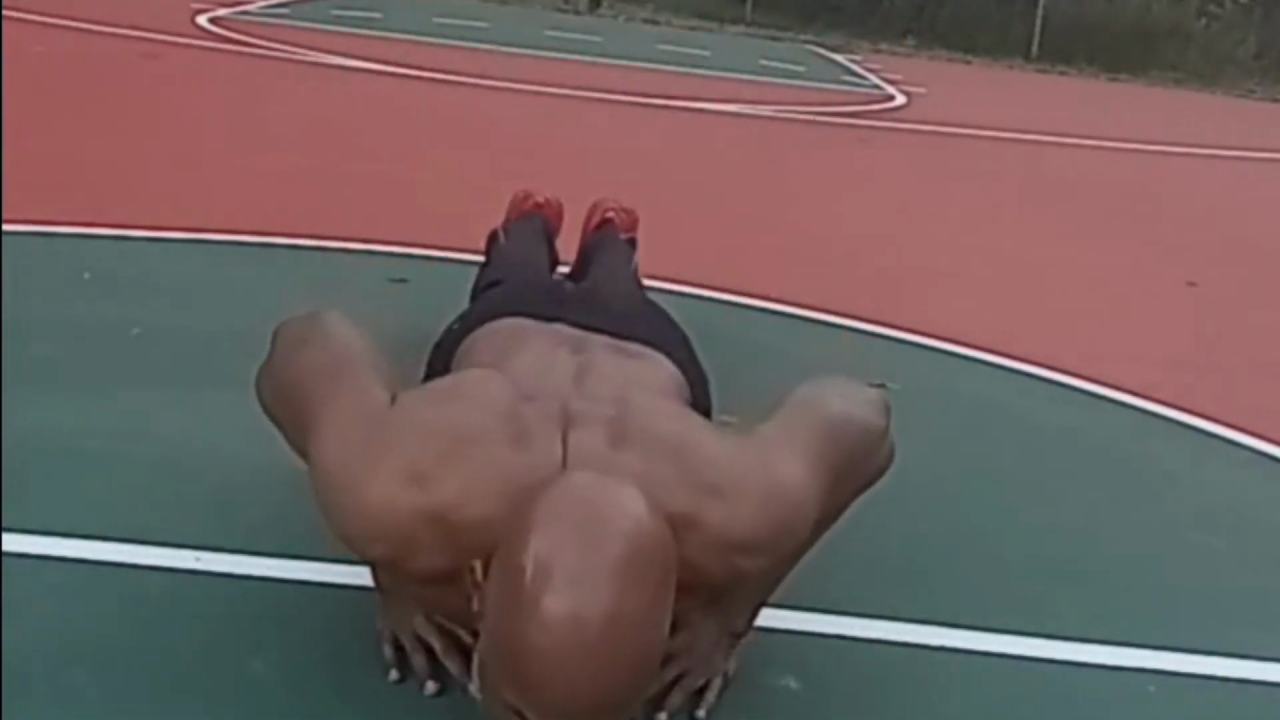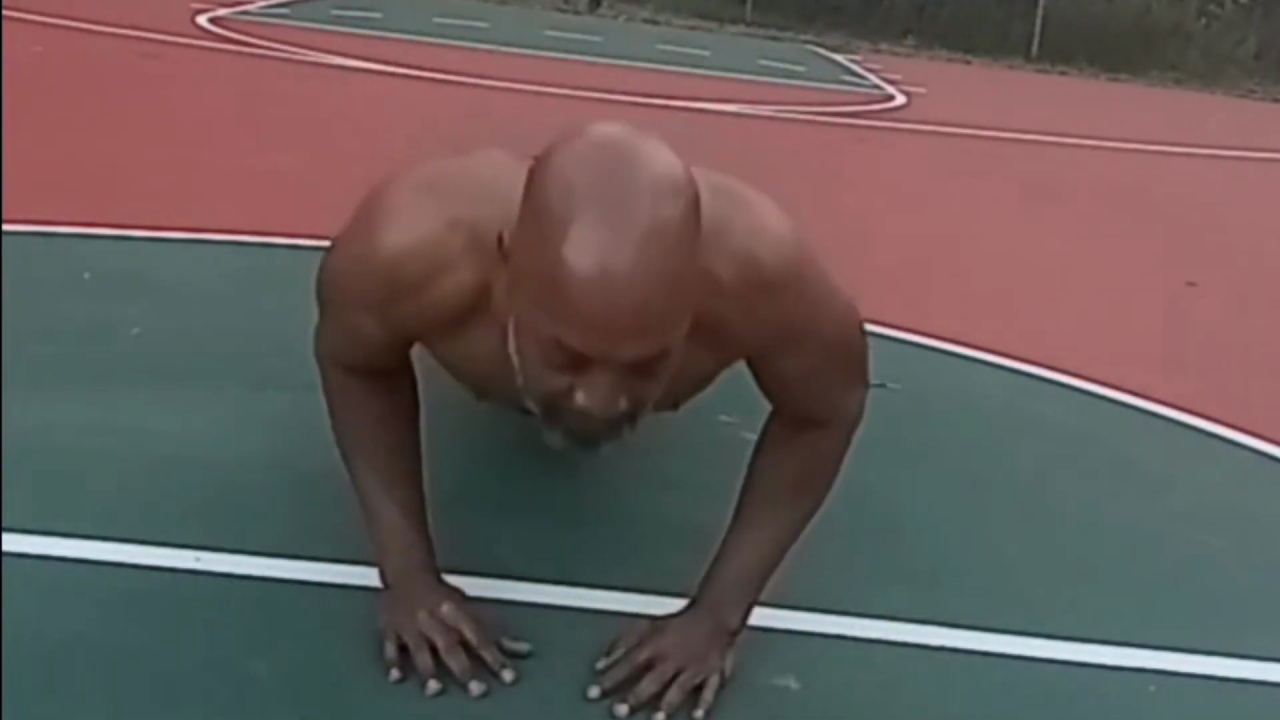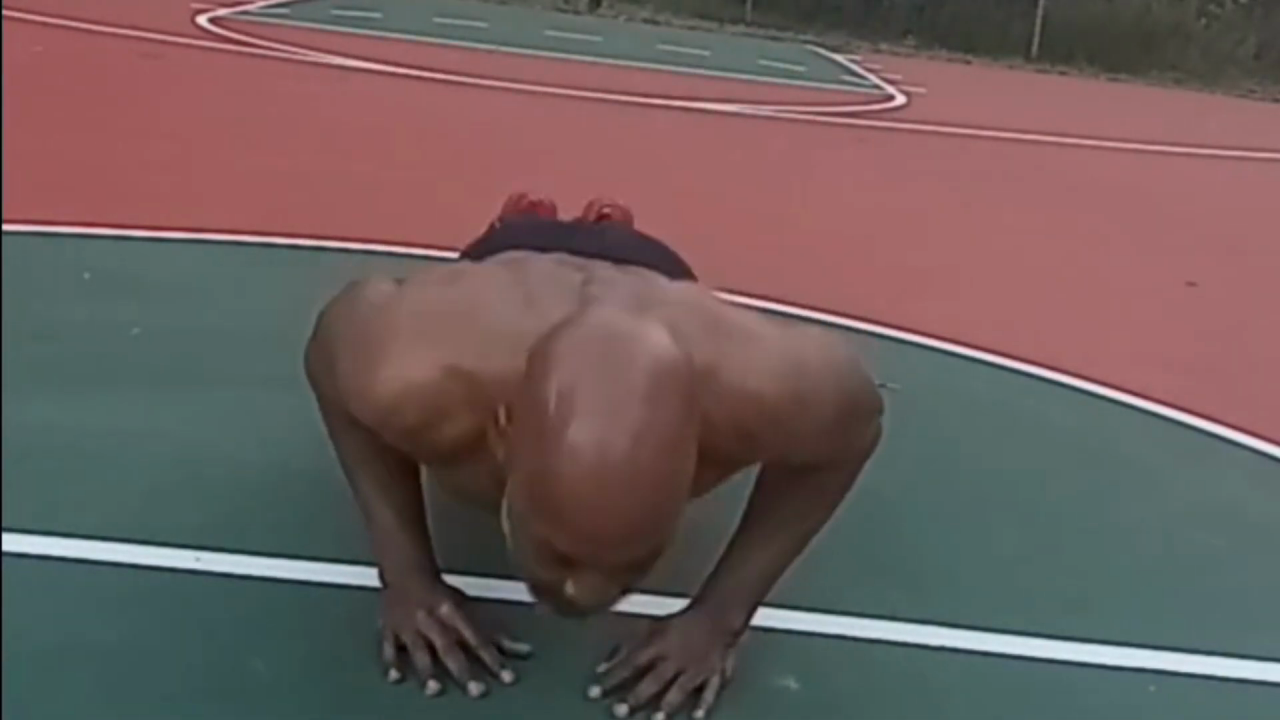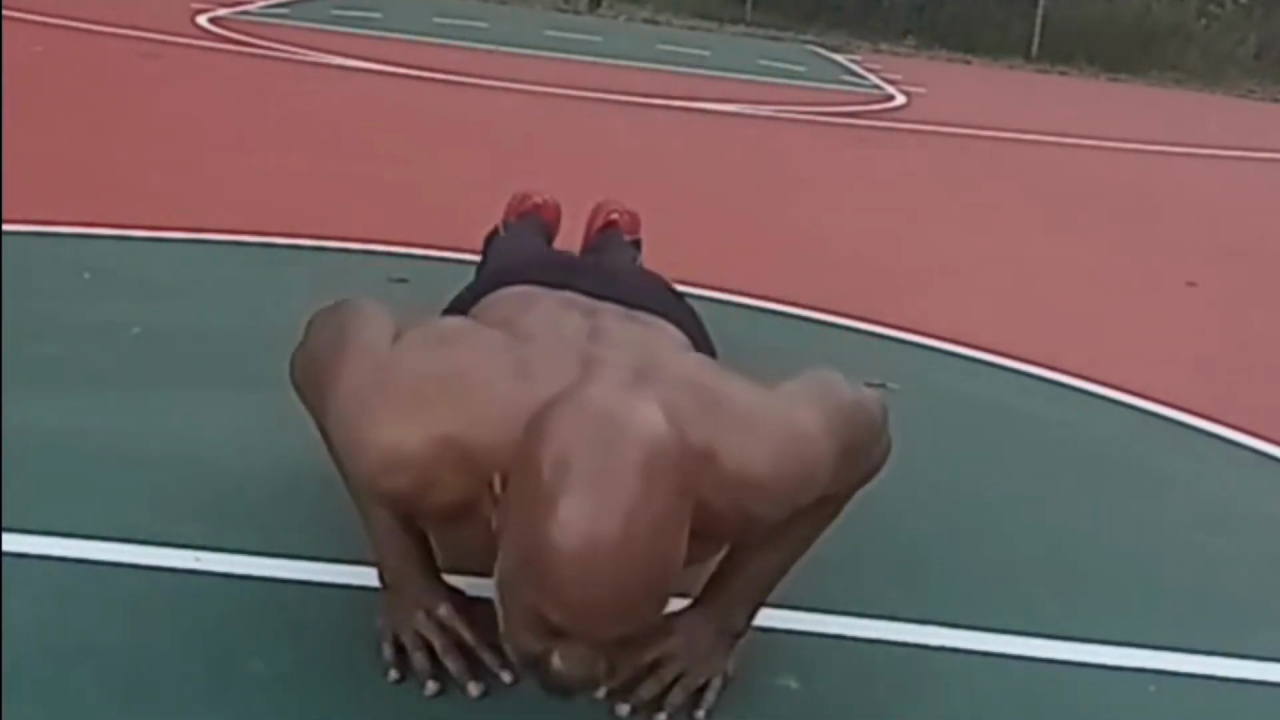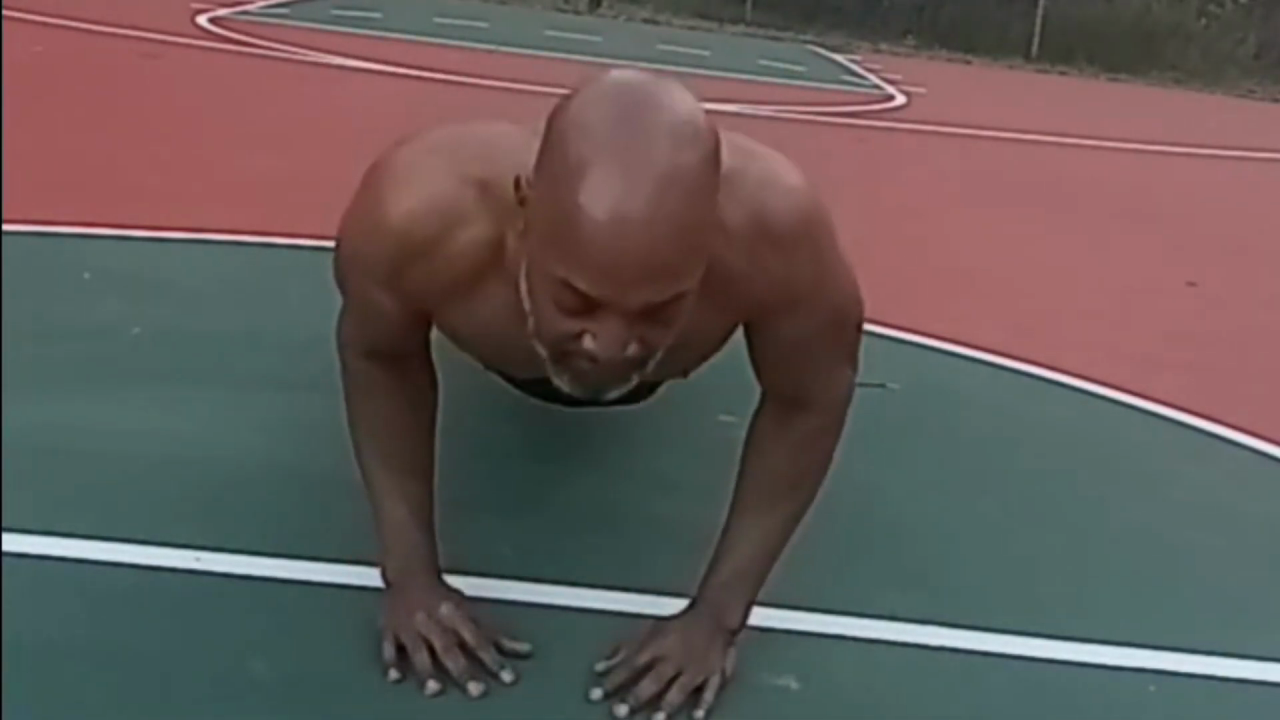
dt=0.4s
person 1, frame 1
left shoulder: (731, 522)
right shoulder: (399, 505)
left elbow: (870, 425)
right elbow: (300, 347)
left wrist: (726, 622)
right wrist: (394, 587)
left hip: (649, 352)
right hip: (494, 338)
left ankle: (609, 235)
right ankle: (530, 224)
person 1, frame 2
left shoulder: (762, 268)
right shoulder: (410, 246)
left elbow: (822, 415)
right elbow: (352, 365)
left wrist: (720, 614)
right wrist: (406, 577)
person 1, frame 3
left shoulder: (756, 393)
right shoulder: (412, 386)
left elbow: (854, 431)
right elbow: (331, 369)
left wrist: (720, 618)
right wrist: (405, 580)
left ankle: (609, 231)
right ankle: (517, 230)
person 1, frame 4
left shoulder: (746, 470)
right shoulder: (410, 444)
left elbow: (865, 424)
right elbow: (338, 332)
left wrist: (722, 621)
right wrist: (404, 579)
left hip: (656, 328)
right hip: (499, 315)
left ankle: (613, 236)
right ankle: (526, 225)
person 1, frame 5
left shoulder: (775, 227)
right shoulder: (419, 213)
left elbow: (811, 400)
right elbow: (377, 355)
left wrist: (721, 613)
right wrist: (408, 575)
